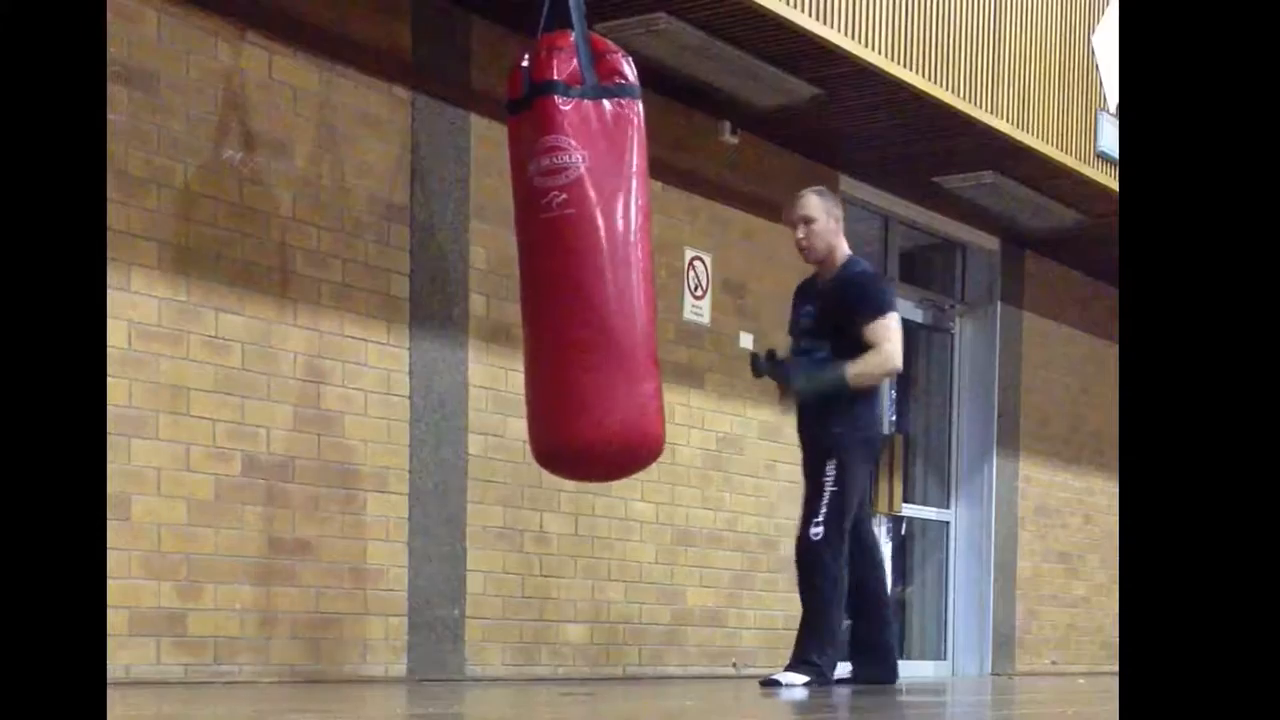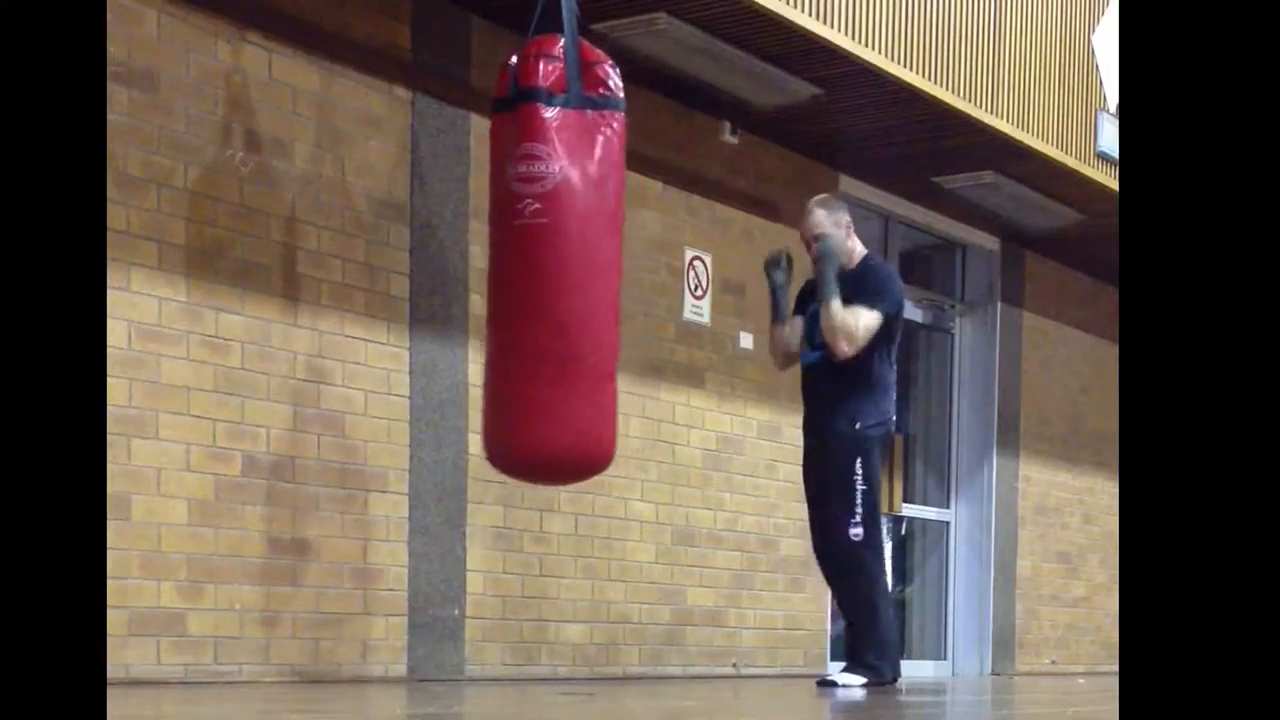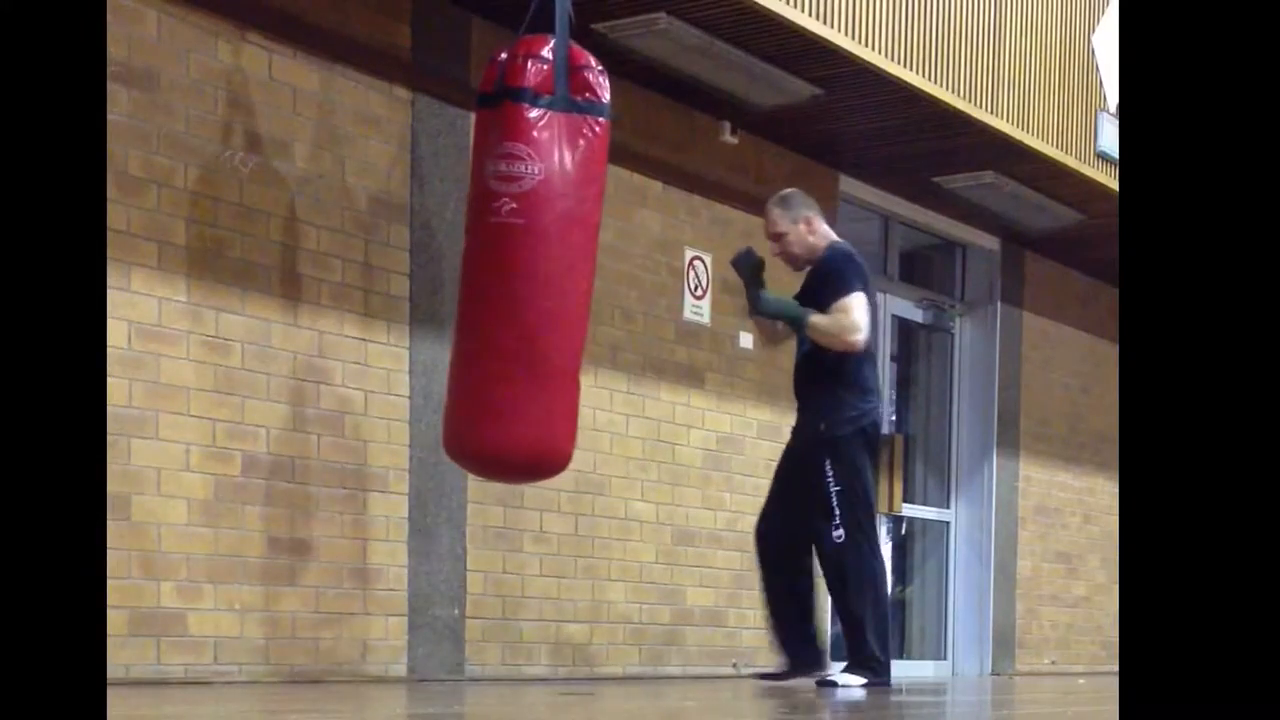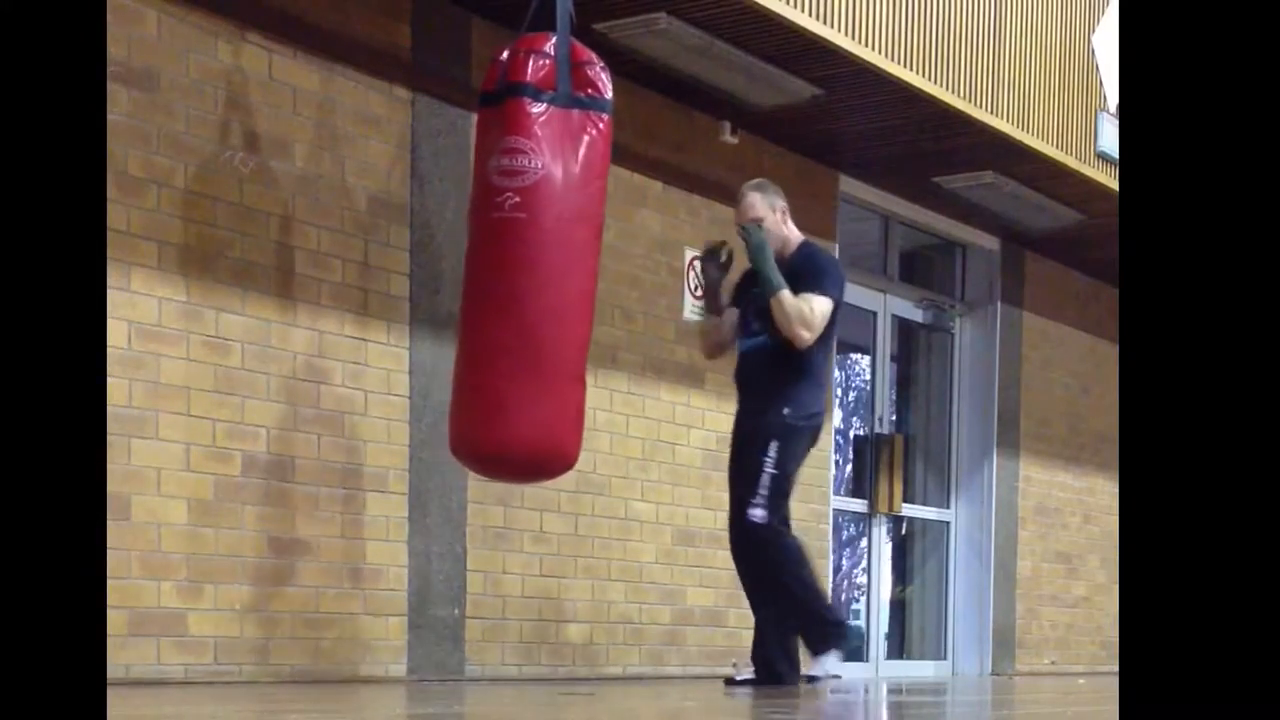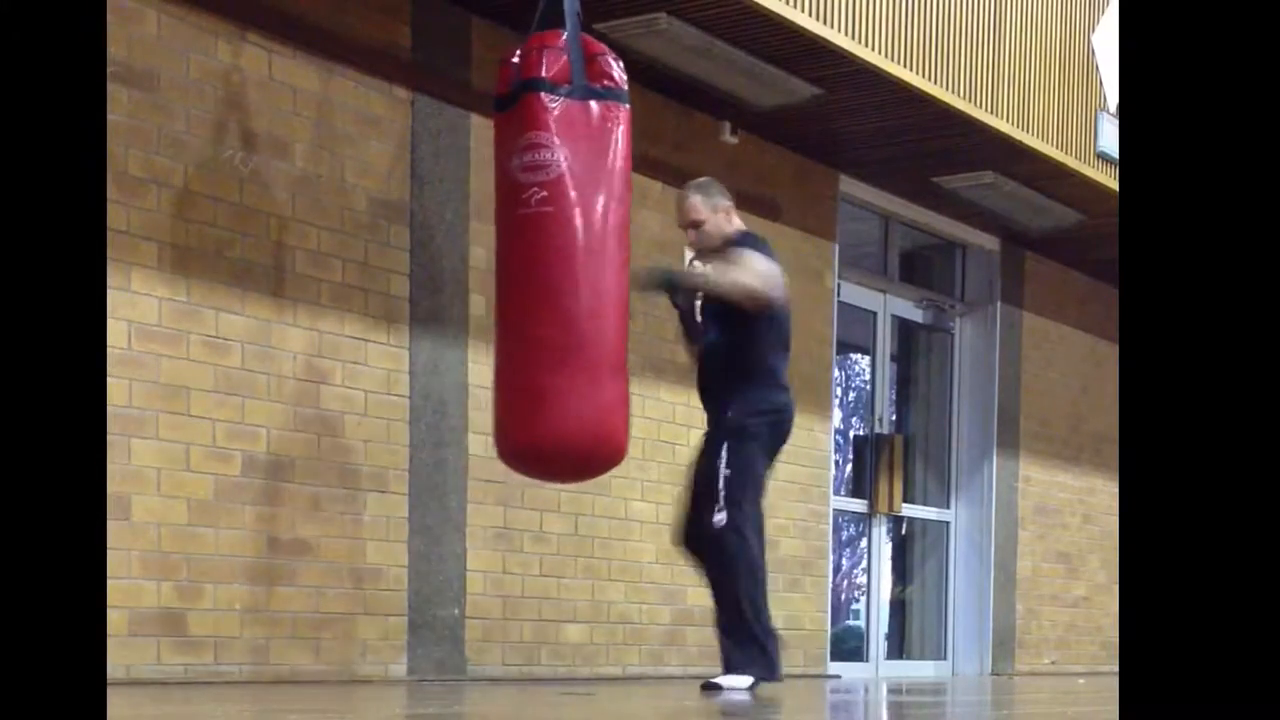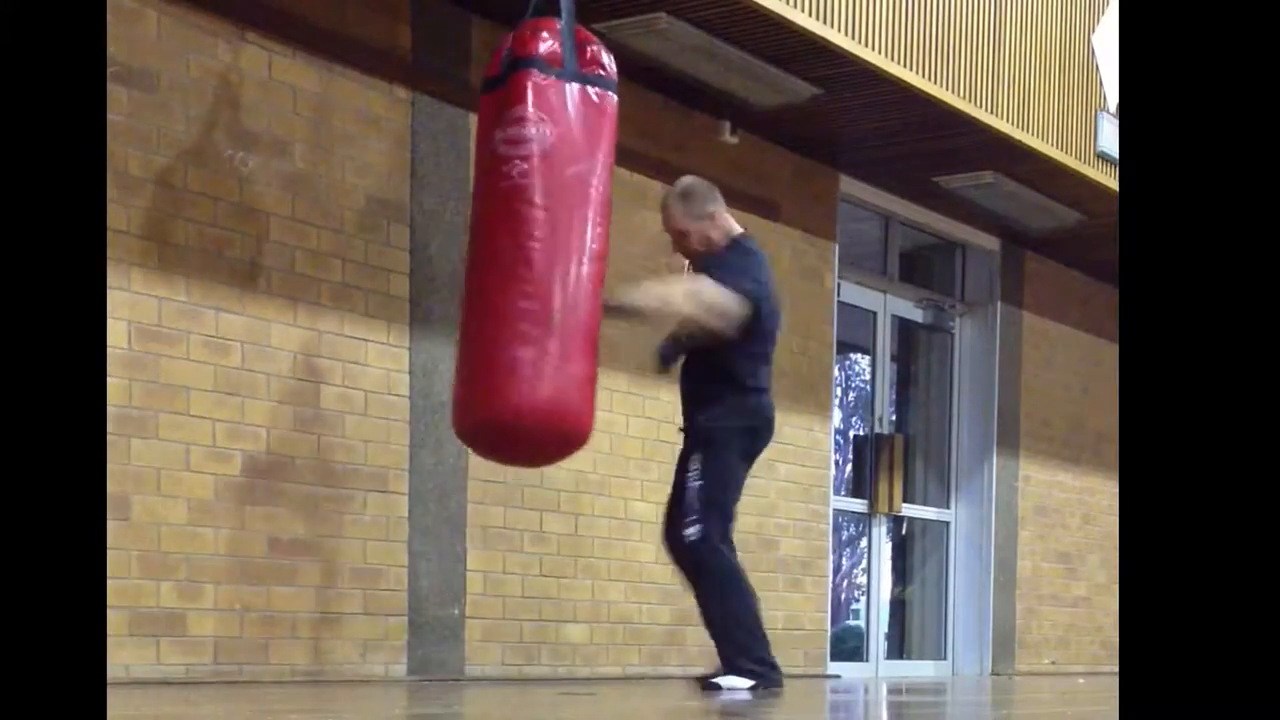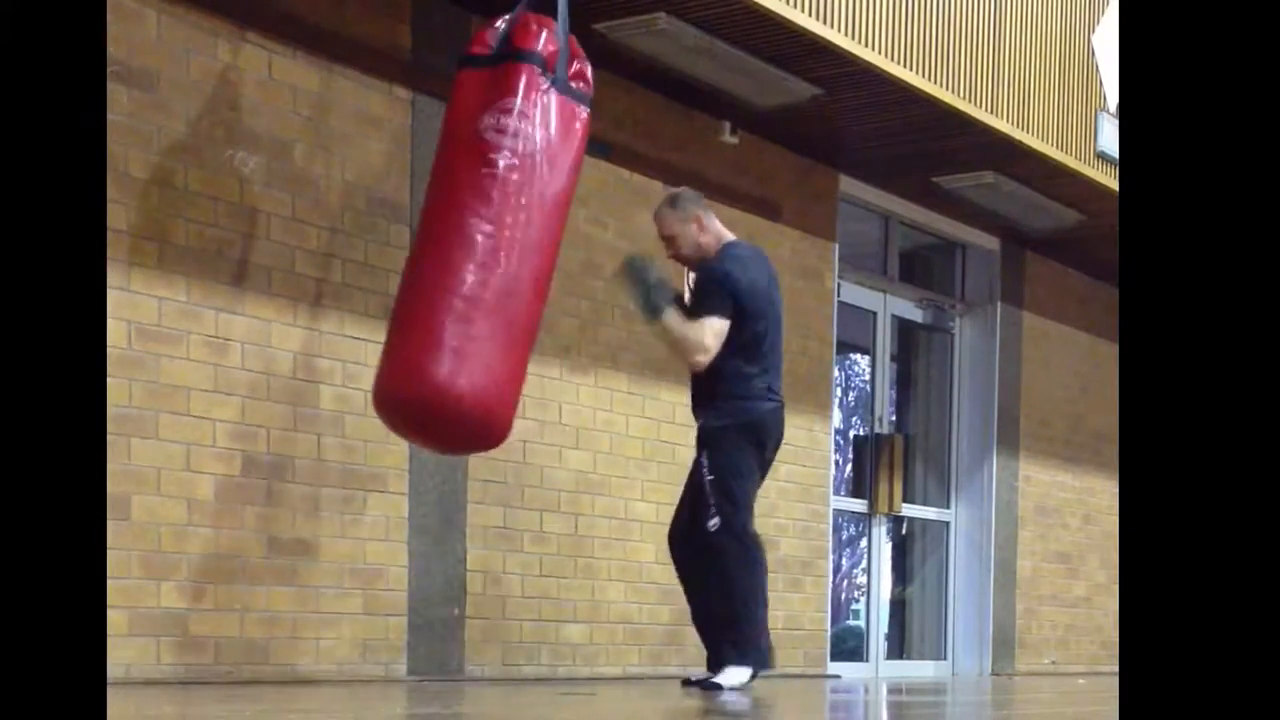
dt=0.4s
person 1, frame 1
left shoulder: (861, 283)
right shoulder: (807, 292)
left elbow: (889, 357)
left wrist: (825, 379)
right wrist: (778, 370)
left hip: (845, 432)
right hip: (826, 433)
left knee: (819, 544)
right knee: (853, 544)
left ankle: (814, 661)
right ankle: (875, 658)
person 1, frame 2
left shoulder: (878, 279)
right shoulder: (815, 290)
left elbow: (843, 343)
right elbow: (783, 355)
left wrist: (830, 273)
right wrist: (777, 293)
left hip: (857, 428)
right hip: (821, 429)
left knee: (853, 542)
right knee: (834, 545)
left ankle: (870, 662)
right ankle: (881, 660)
person 1, frame 3
left shoulder: (839, 263)
right shoulder: (819, 274)
left elbow: (854, 334)
right elbow: (773, 334)
left wrist: (790, 310)
right wrist: (754, 286)
left hip: (842, 426)
right hip: (817, 426)
left knee: (846, 544)
right knee: (777, 536)
left ankle: (870, 662)
right ankle: (800, 653)
person 1, frame 4
left shoulder: (816, 265)
right shoulder: (751, 279)
left elbow: (802, 332)
right elbow: (713, 346)
left wrist: (767, 267)
right wrist: (713, 288)
left hip: (788, 414)
right hip: (754, 415)
left knee: (761, 523)
right knee: (748, 537)
left ankle: (828, 636)
right ankle: (775, 660)
person 1, frame 5
left shoulder: (748, 253)
right shoulder: (716, 272)
left elbow: (749, 282)
right elbow: (707, 351)
left wrist: (679, 276)
right wrist: (684, 307)
left hip: (750, 414)
right hip: (734, 417)
left knee: (724, 528)
right knee: (704, 532)
left ankle: (749, 660)
right ankle: (757, 651)
person 1, frame 6
left shoulder: (740, 264)
right shoulder: (716, 263)
left elbow: (691, 304)
left wrist: (611, 295)
right wrist: (684, 343)
left hip: (727, 420)
right hip: (712, 418)
left knee: (699, 538)
right knee: (695, 536)
left ankle: (752, 665)
right ankle: (746, 652)
person 1, frame 7
left shoulder: (718, 273)
right shoulder: (751, 261)
left elbow: (699, 352)
left wrist: (655, 301)
right wrist: (670, 308)
left hip: (732, 421)
right hip: (760, 416)
left knee: (726, 533)
right knee: (690, 536)
left ankle: (746, 653)
right ankle: (726, 657)
